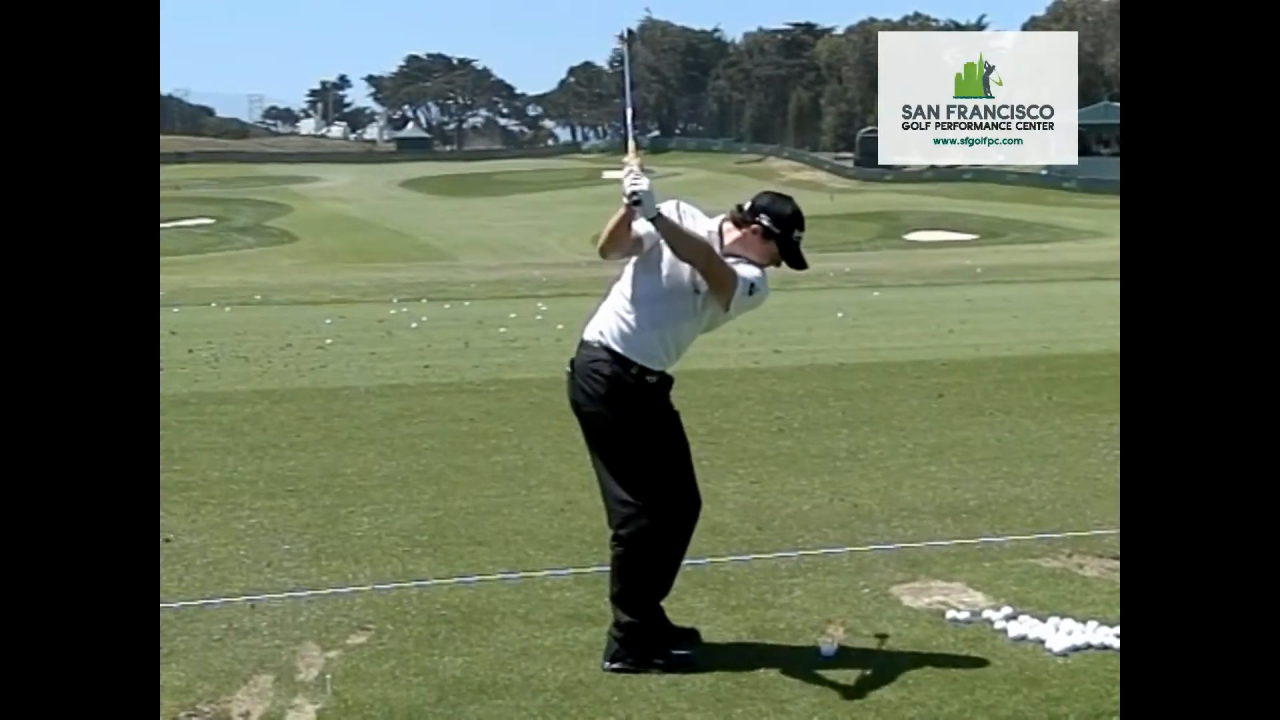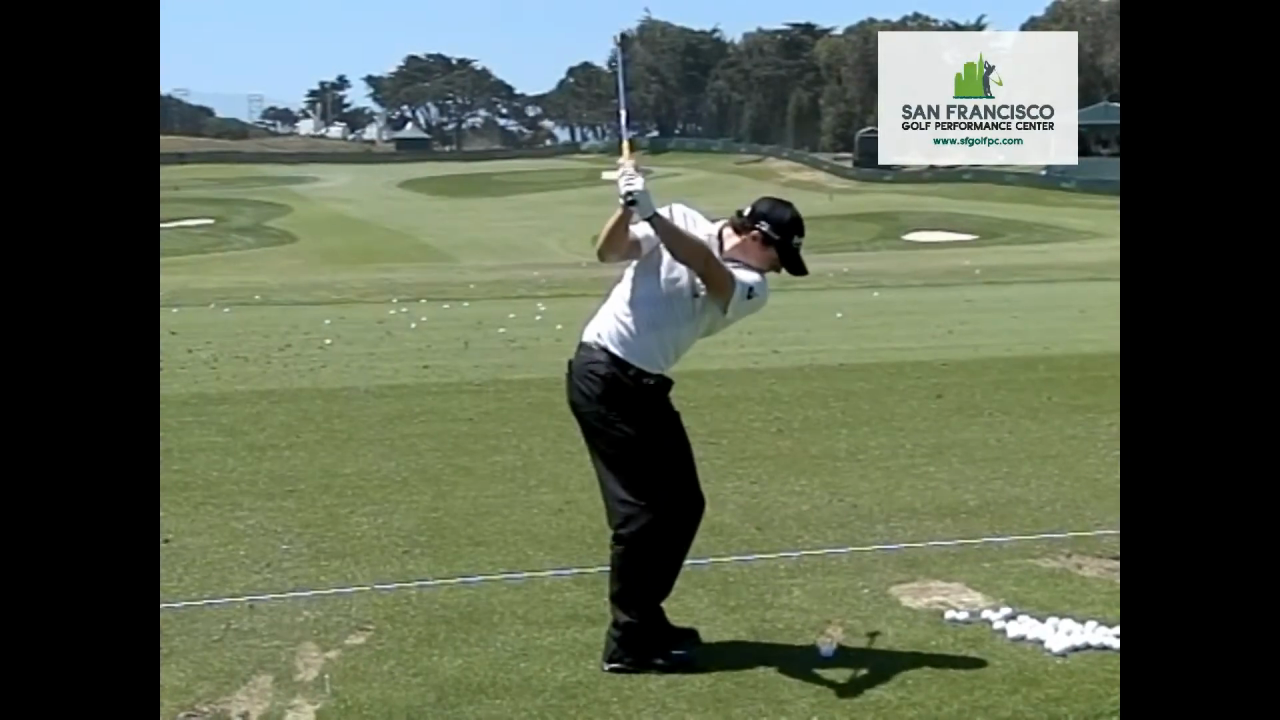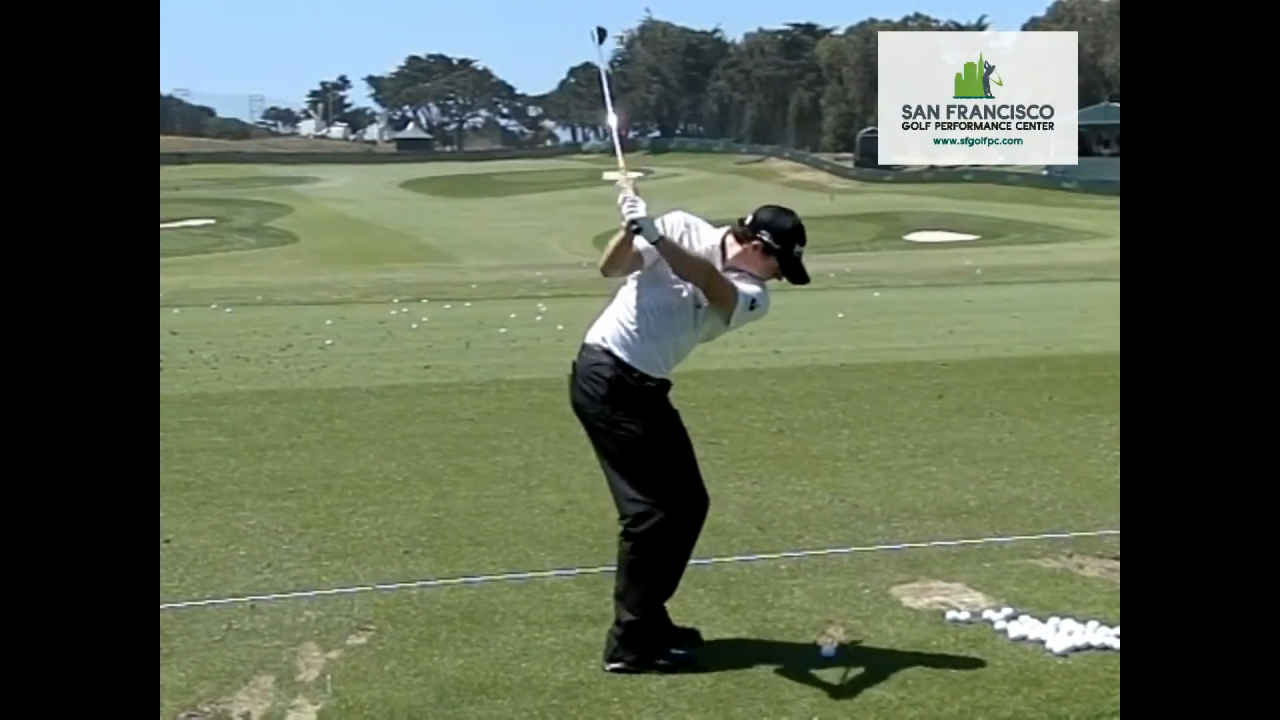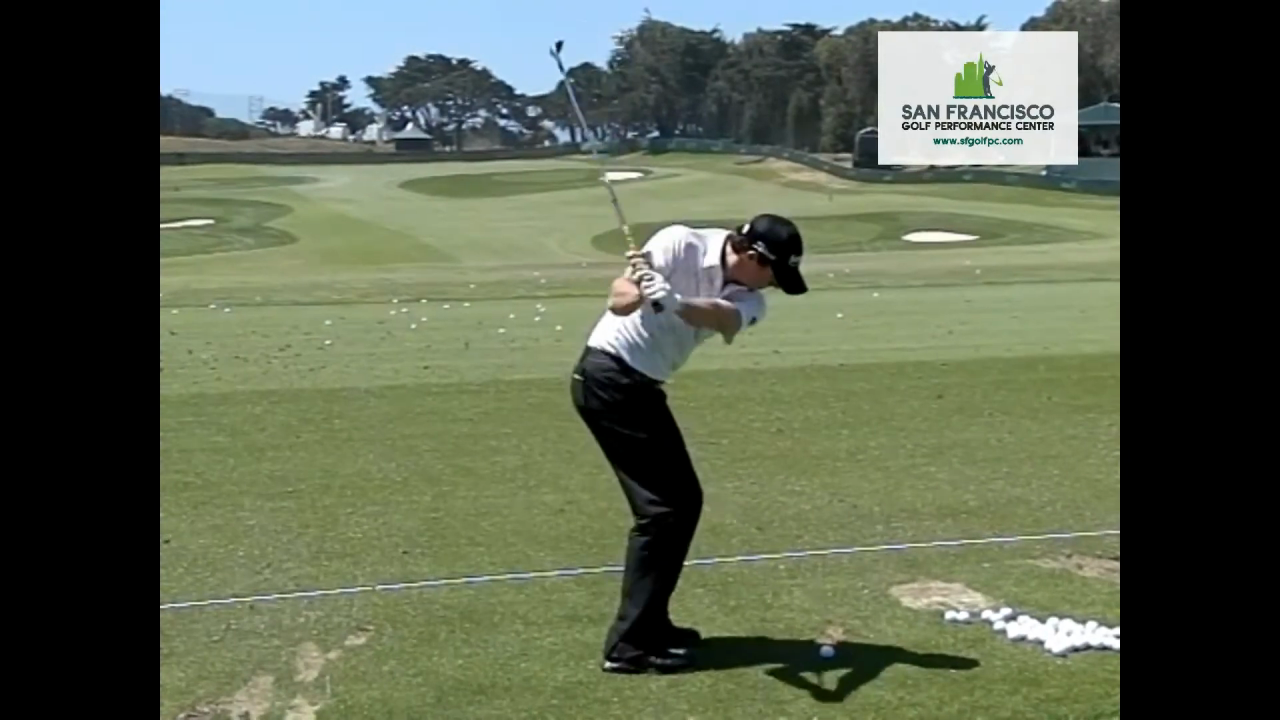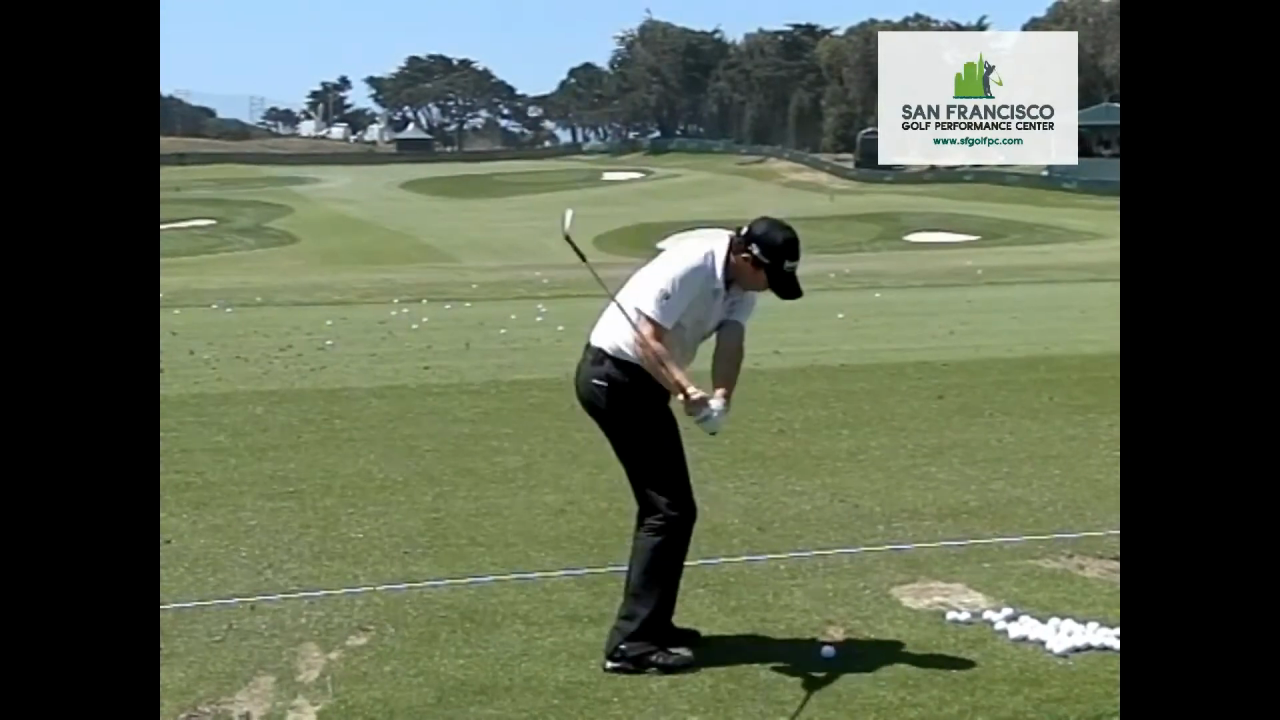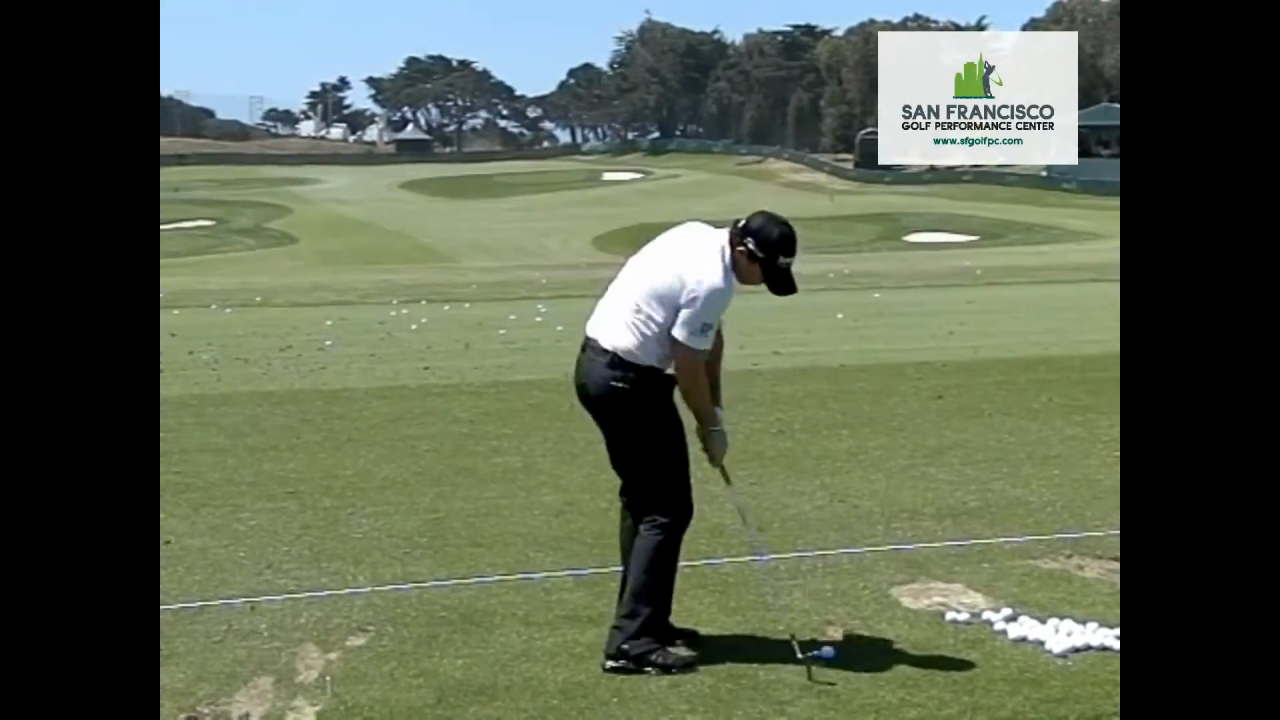
dt=0.2s
person 1, frame 1
left shoulder: (752, 282)
right shoulder: (681, 216)
left elbow: (705, 262)
right elbow: (610, 248)
left wrist: (655, 215)
right wrist: (630, 208)
left hip: (649, 383)
right hip: (603, 372)
left knee: (680, 505)
right knee: (638, 511)
left ankle: (647, 619)
right ankle: (629, 642)
person 1, frame 2
left shoulder: (751, 288)
right shoulder: (681, 219)
left elbow: (703, 264)
right elbow: (609, 252)
left wrist: (651, 216)
right wrist: (627, 212)
left hip: (647, 387)
right hip: (602, 374)
left knee: (684, 506)
right knee: (639, 510)
left ankle: (646, 619)
right ankle: (628, 642)
person 1, frame 3
left shoulder: (752, 296)
right shoulder: (682, 229)
left elbow: (707, 280)
right elbow: (611, 267)
left wrist: (655, 241)
right wrist: (631, 233)
left hip: (647, 386)
right hip: (605, 375)
left knee: (688, 503)
right knee: (651, 508)
left ankle: (648, 620)
right ankle: (630, 642)
person 1, frame 4
left shoulder: (751, 301)
right shoulder: (682, 243)
left elbow: (718, 320)
right elbow: (619, 301)
left wrist: (674, 304)
right wrist: (642, 288)
left hip: (640, 384)
right hip: (609, 377)
left knee: (684, 501)
right knee: (662, 506)
left ankle: (647, 621)
right ankle: (629, 643)
person 1, frame 5
left shoulder: (738, 284)
right shoulder: (693, 264)
left elbow: (731, 344)
right elbow: (648, 341)
left wrist: (721, 396)
right wrist: (686, 390)
left hip: (617, 375)
right hip: (618, 378)
left knee: (660, 501)
right knee: (670, 509)
left ankle: (646, 620)
right ankle: (631, 643)
person 1, frame 6
left shoulder: (699, 234)
right shoulder: (713, 287)
right elbow: (687, 367)
left wrist: (712, 413)
right wrist: (710, 426)
left hip: (596, 364)
right hip: (630, 380)
left knee: (642, 498)
right knee: (667, 508)
left ankle: (641, 618)
right ankle: (631, 642)
